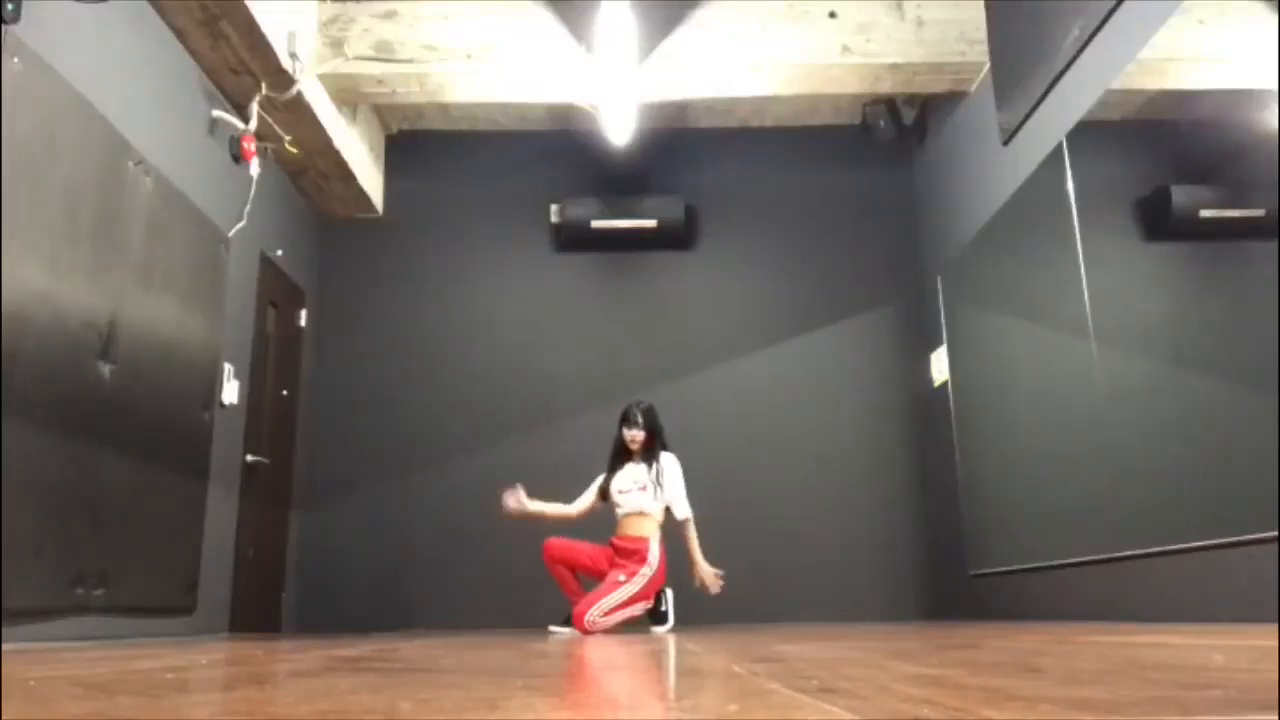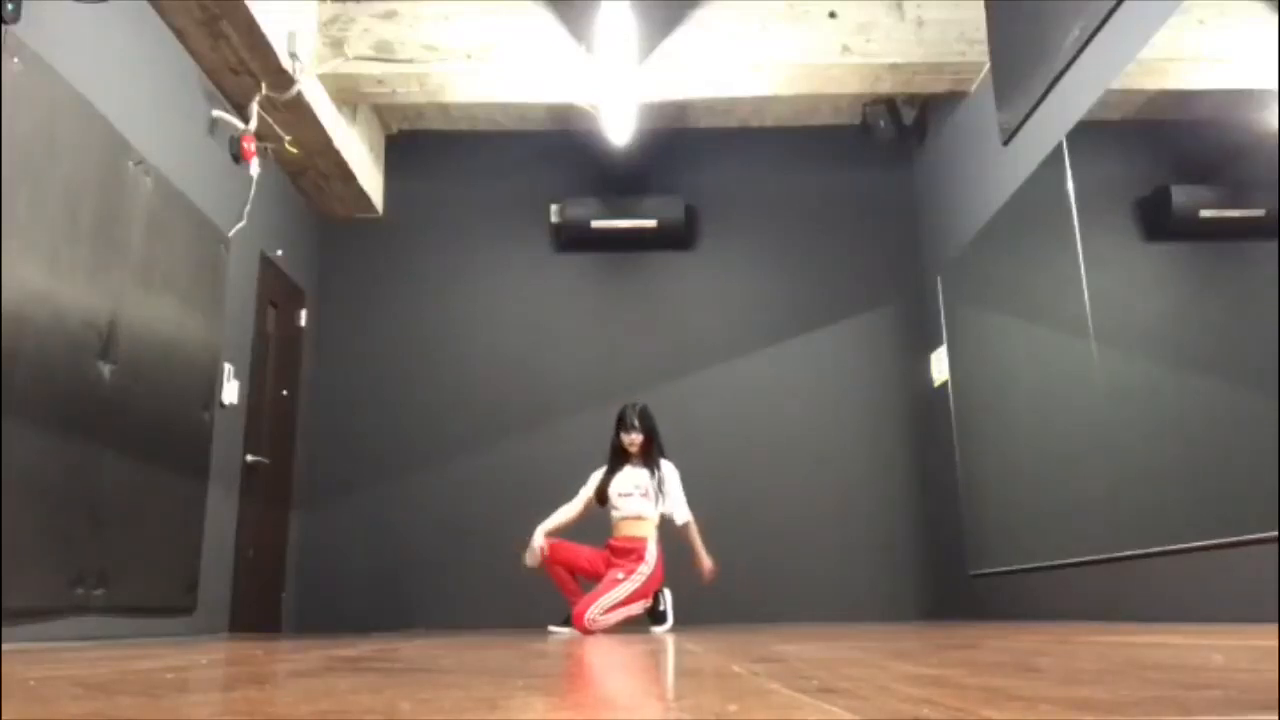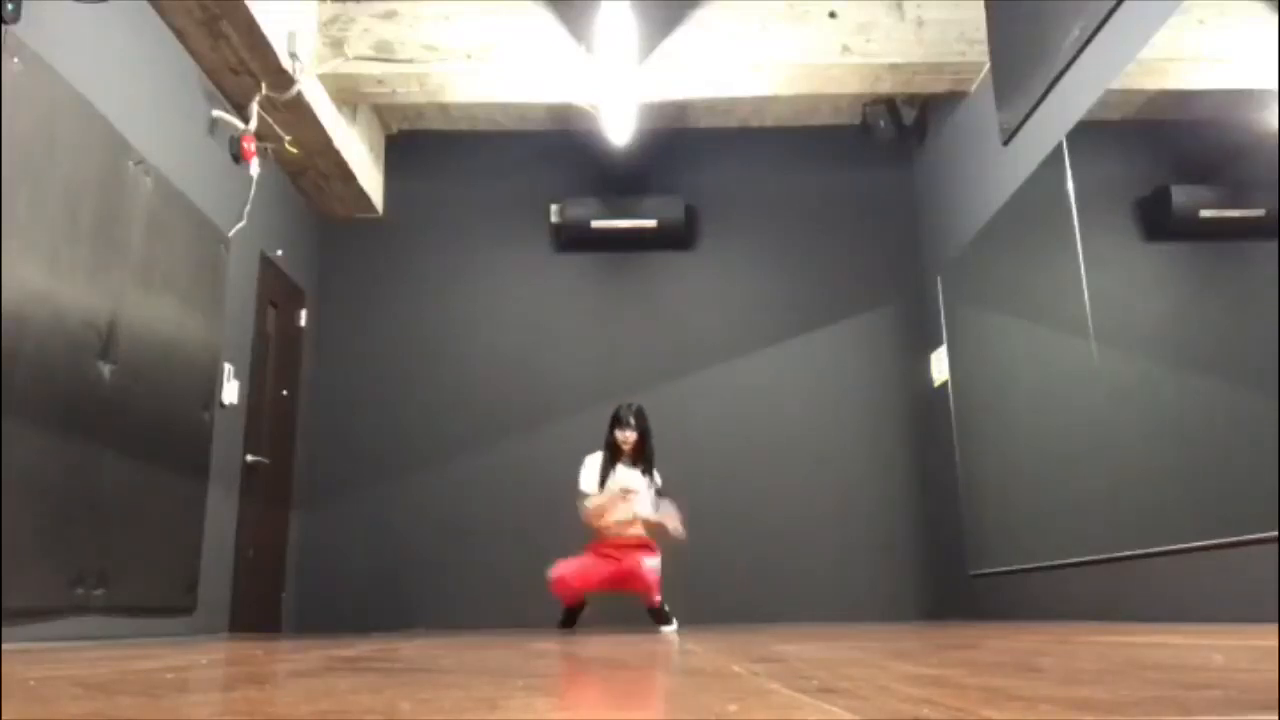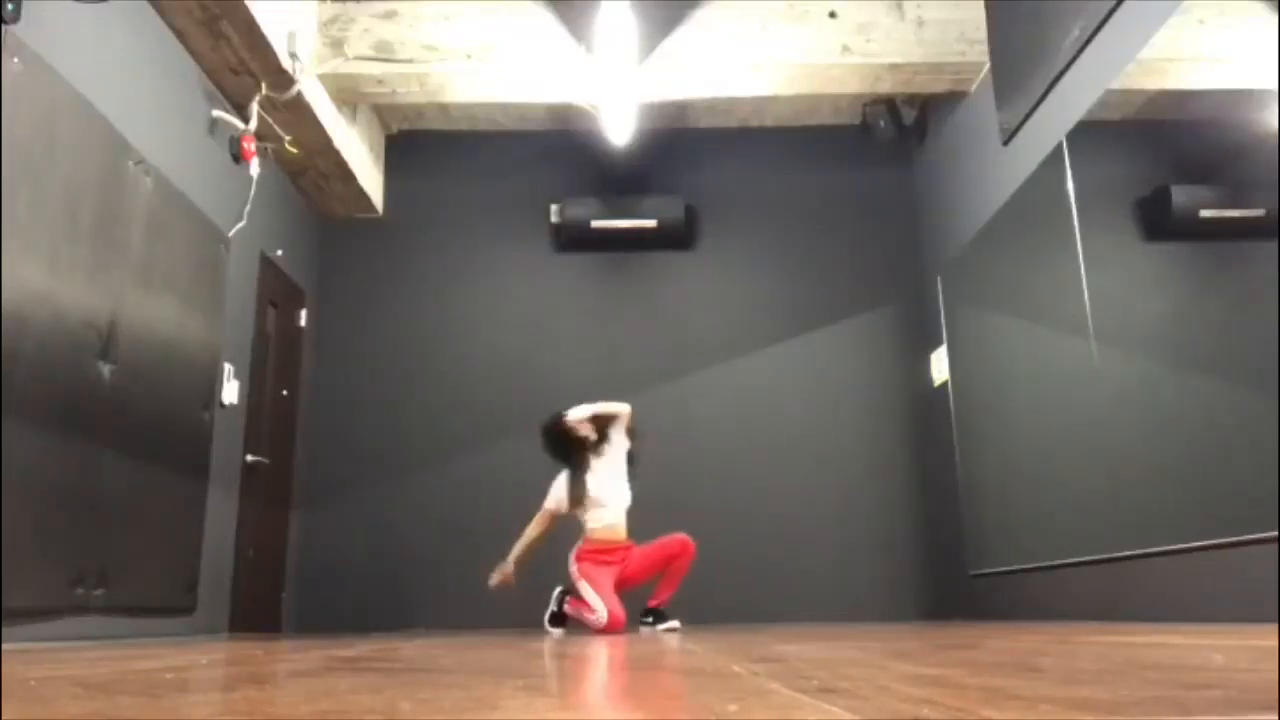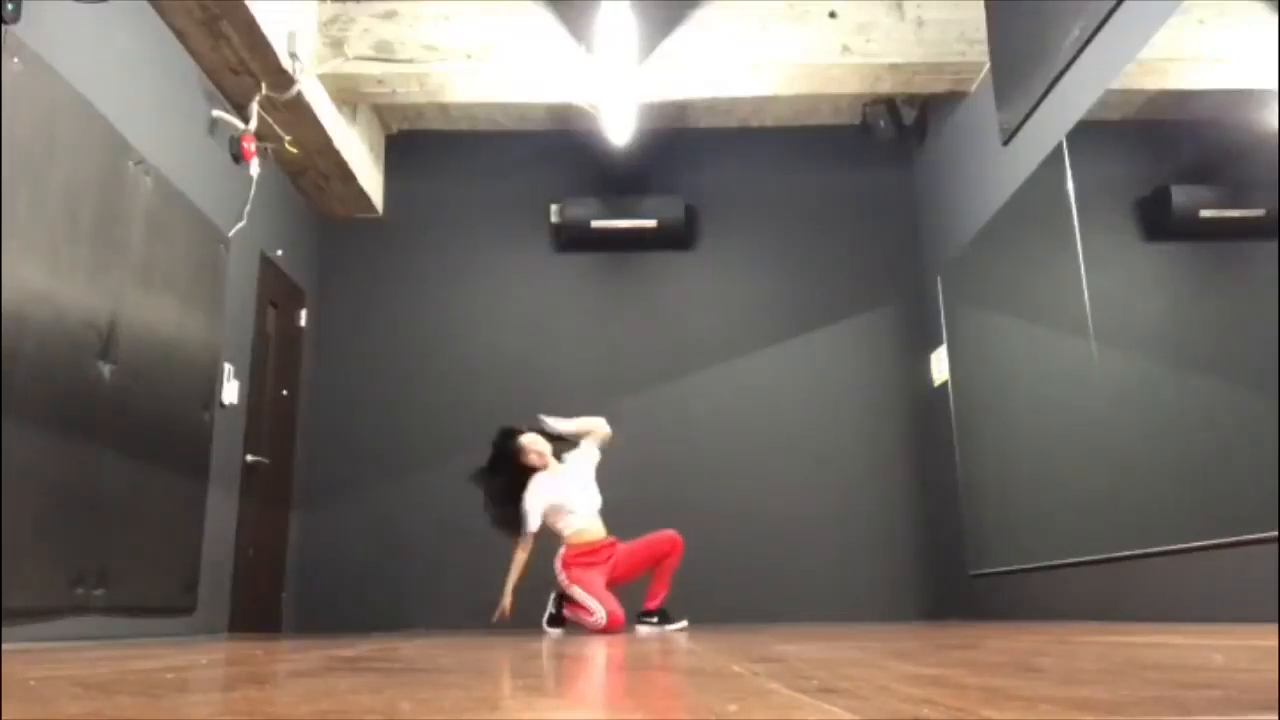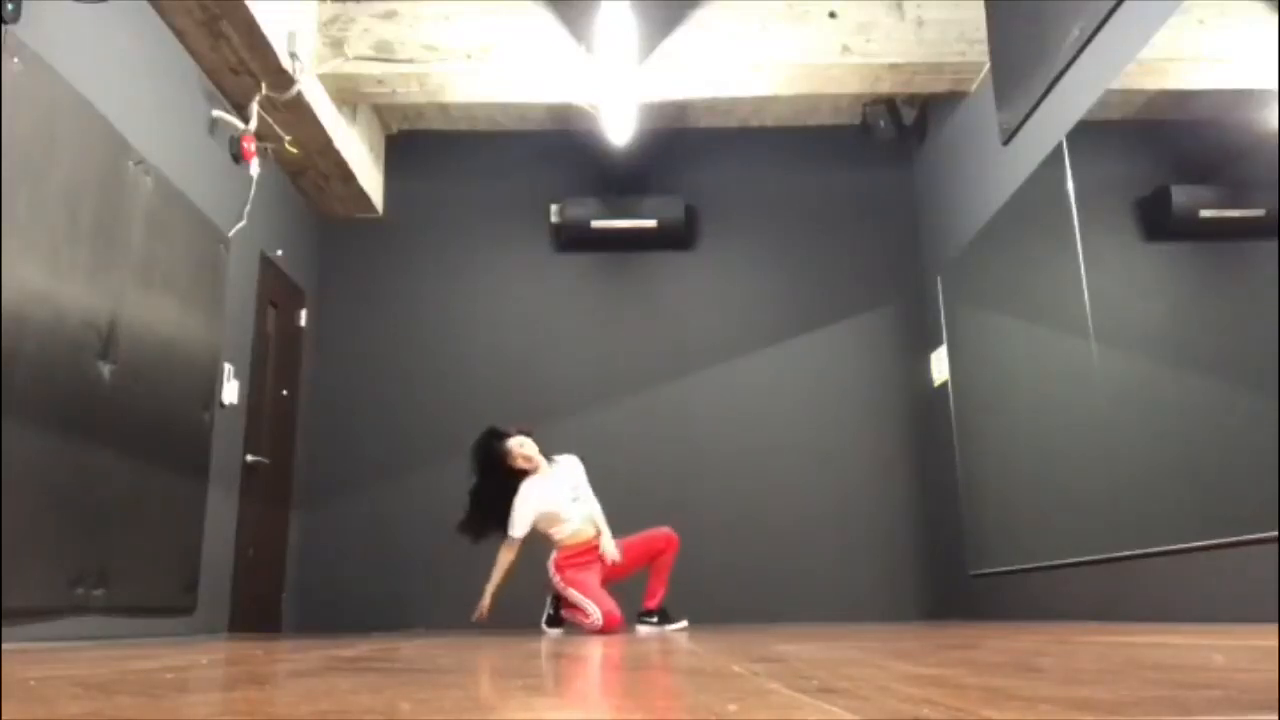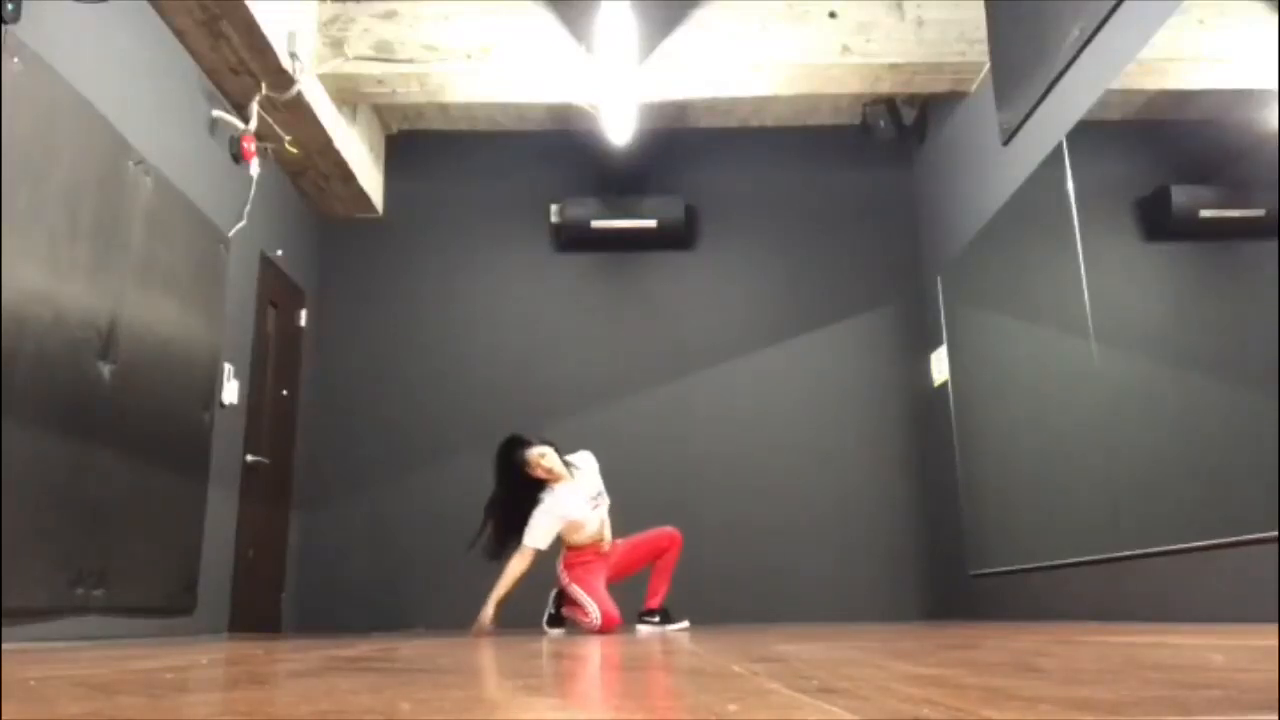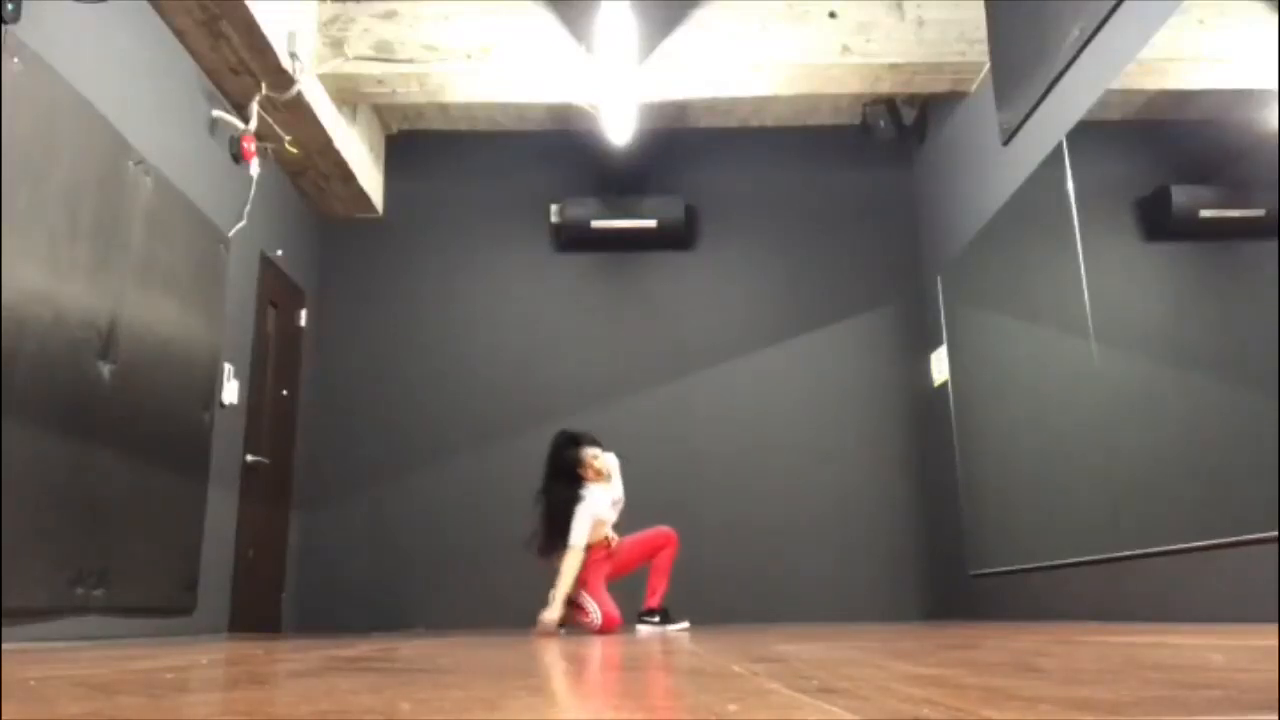
dt=0.3s
person 1, frame 1
left shoulder: (666, 462)
right shoulder: (615, 471)
left elbow: (684, 514)
right elbow: (575, 510)
left wrist: (698, 562)
right wrist: (528, 506)
left hip: (647, 559)
right hip: (616, 554)
left knee: (586, 622)
right knee: (554, 549)
left ankle: (653, 602)
right ankle: (582, 609)
person 1, frame 2
left shoulder: (663, 469)
right shoulder: (608, 472)
left elbow: (683, 516)
right elbow: (575, 507)
left wrist: (702, 557)
right wrist: (540, 531)
left hip: (644, 559)
right hip: (612, 555)
left knee: (586, 621)
right knee: (550, 550)
left ankle: (652, 602)
right ankle: (579, 606)
person 1, frame 3
left shoulder: (648, 473)
right shoulder: (596, 463)
left elbow: (649, 516)
right elbow: (590, 514)
left wrist: (665, 519)
right wrist: (619, 490)
left hip: (639, 550)
right hip: (602, 553)
left knee: (643, 567)
right knee: (560, 577)
left ankle: (656, 606)
right ankle: (573, 605)
person 1, frame 4
left shoulder: (612, 454)
right shoulder: (572, 476)
left elbow: (624, 410)
right elbow: (543, 519)
left wrist: (586, 410)
right wrist: (511, 559)
left hip: (626, 556)
right hip: (591, 560)
left knee: (683, 545)
right knee: (613, 622)
left ankle: (653, 612)
right ankle: (566, 603)
person 1, frame 5
left shoulder: (576, 461)
right shoulder: (537, 490)
left elbow: (602, 428)
right elbow: (524, 543)
left wrist: (565, 427)
right wrist: (508, 591)
left hip: (610, 553)
right hip: (578, 564)
left knee: (671, 541)
right knee: (613, 621)
left ankle: (651, 614)
right ankle: (563, 607)
person 1, frame 6
left shoulder: (570, 463)
right shoulder: (527, 495)
right elbow: (511, 546)
left wrist: (606, 535)
right wrist: (489, 593)
left hip: (602, 553)
right hip: (572, 565)
left knee: (666, 538)
right knee: (610, 621)
left ankle: (650, 613)
right ankle: (560, 607)
person 1, frame 7
left shoulder: (585, 461)
right shoulder: (549, 507)
right elbow: (523, 556)
left wrist: (606, 526)
right wrist: (490, 604)
left hip: (608, 551)
right hip: (581, 564)
left knee: (669, 537)
right knee: (608, 621)
left ankle: (651, 614)
right ankle: (563, 606)
person 1, frame 8
left shoulder: (611, 462)
right shoulder: (586, 503)
right elbow: (574, 553)
left wrist: (607, 530)
right wrist: (556, 605)
left hip: (607, 550)
right hip: (587, 562)
left knee: (666, 537)
right knee: (608, 622)
left ankle: (650, 614)
right ankle: (570, 603)
